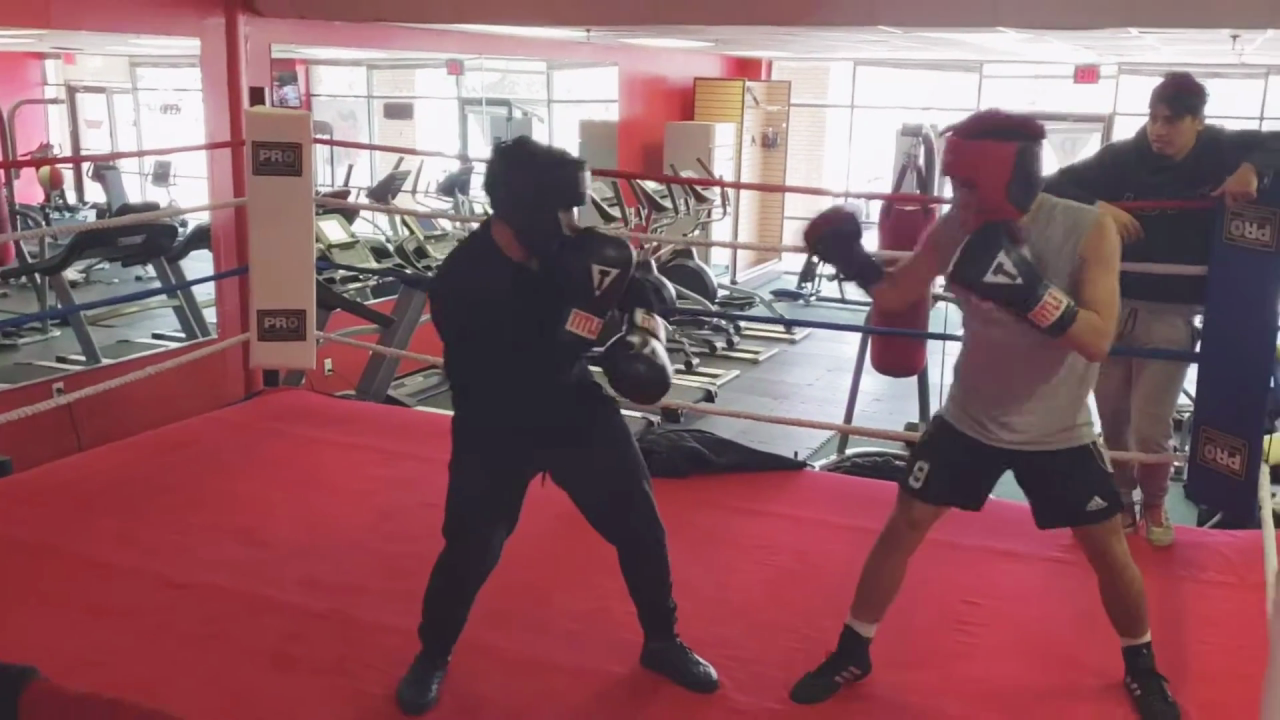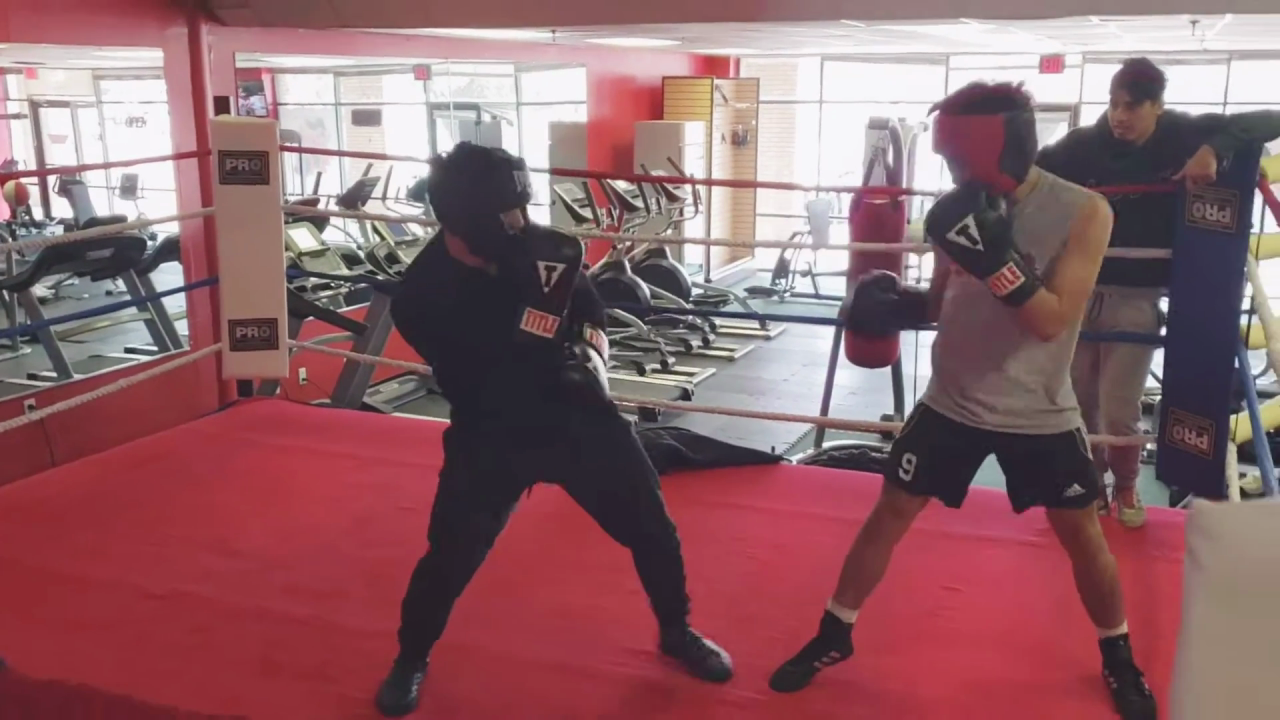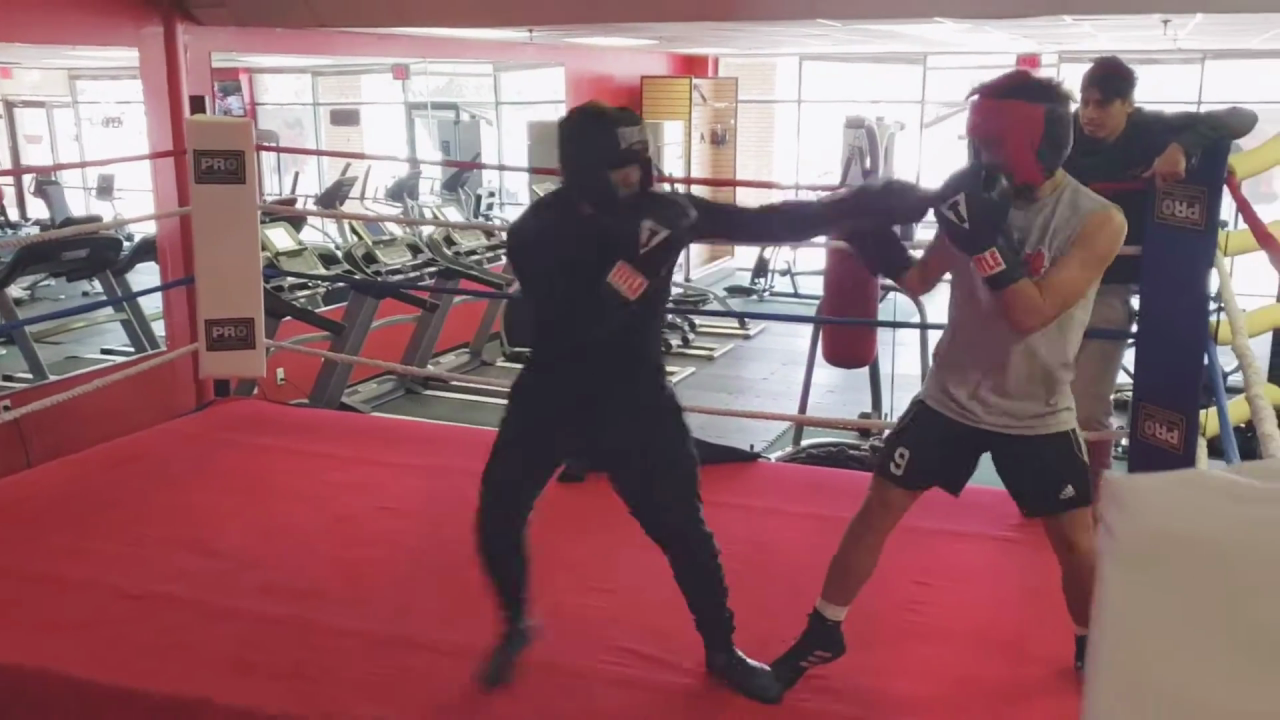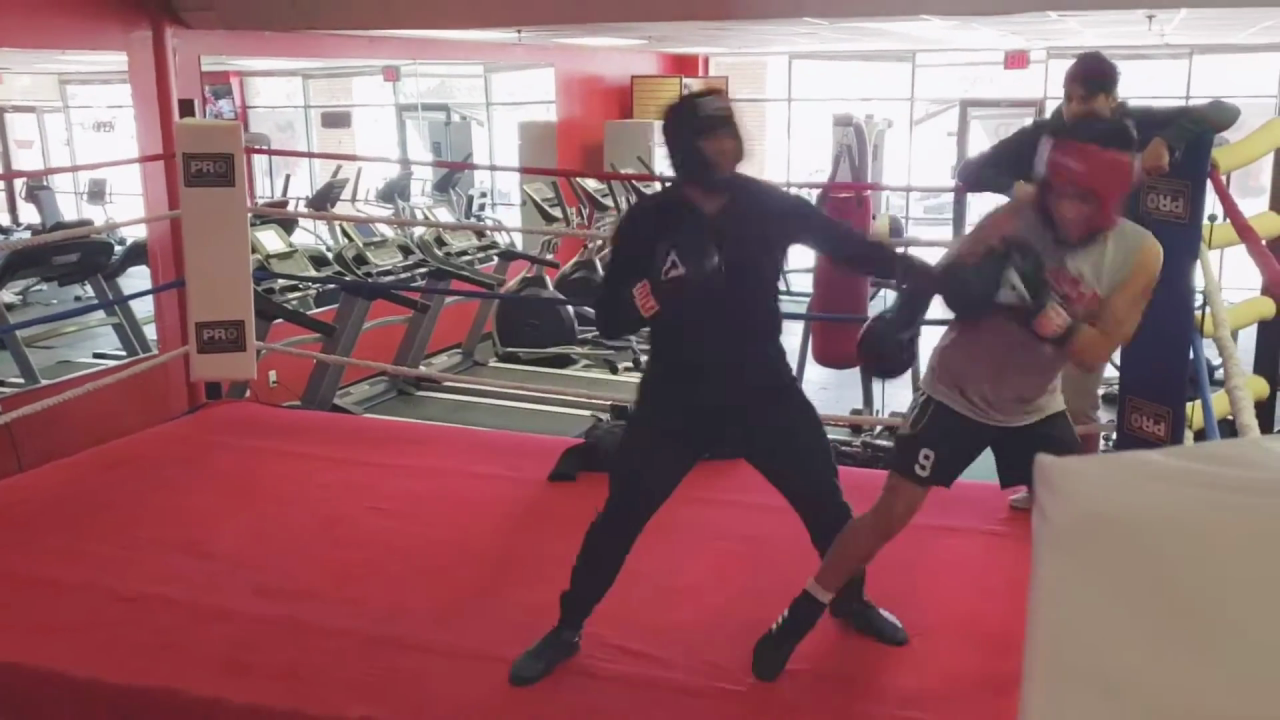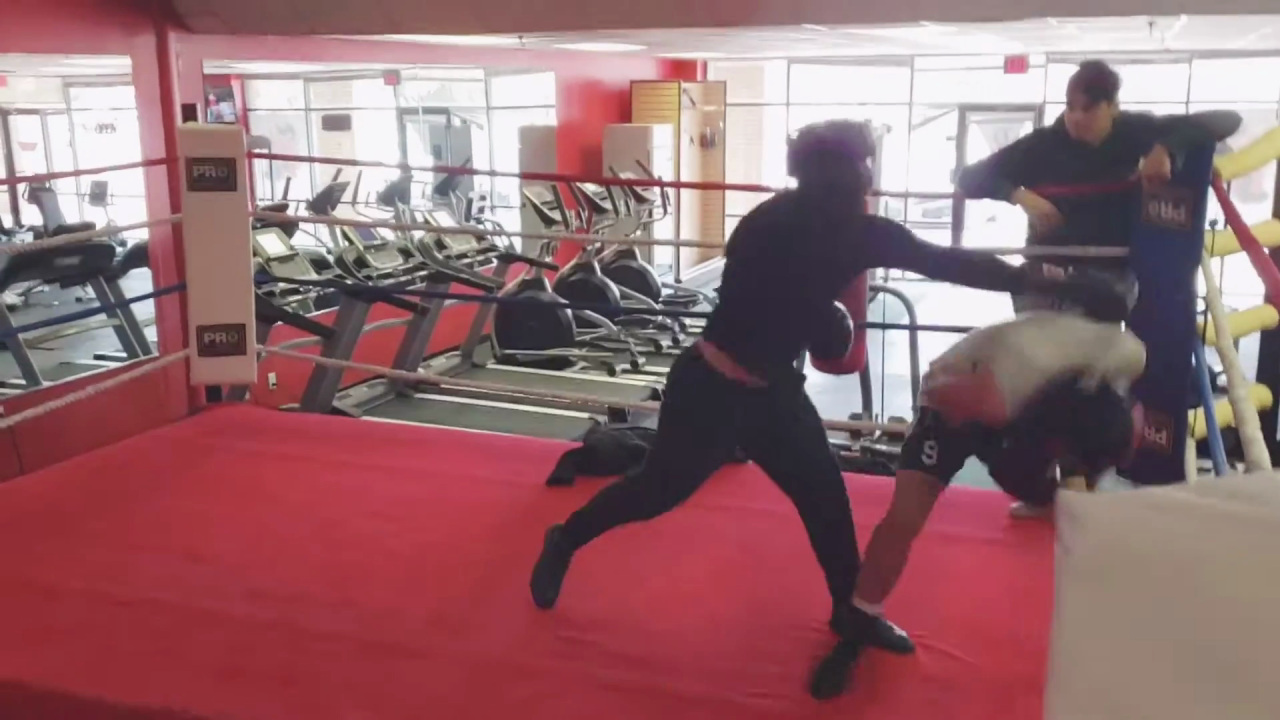
dt=0.3s
person 1, frame 1
left shoulder: (567, 248)
right shoulder: (463, 282)
left elbow: (645, 287)
right elbow: (524, 377)
left wrist: (647, 337)
right wrist: (587, 307)
left hip: (573, 407)
right hip: (495, 428)
left knee: (640, 526)
right knee: (470, 551)
left ankle: (662, 641)
right ankle: (432, 657)
person 1, frame 2
left shoulder: (533, 247)
right shoulder: (423, 292)
left elbow: (586, 305)
right elbow: (482, 387)
left wrist: (590, 350)
right wrist: (542, 306)
left hip: (573, 412)
right hip: (493, 433)
left knee: (650, 521)
right knee: (452, 552)
left ankle: (678, 632)
right ankle: (410, 660)
person 1, frame 3
left shoulder: (656, 211)
right shoulder: (537, 236)
left elbow: (759, 223)
right elbow: (576, 330)
left wrist: (863, 205)
right wrist: (637, 260)
left hip: (633, 397)
right hip: (550, 397)
left knee: (681, 530)
right knee: (498, 516)
left ankle: (721, 650)
right ankle: (516, 625)
person 1, frame 4
left shoulder: (763, 204)
right shoulder: (648, 220)
left elbow: (851, 246)
right elbow: (611, 320)
left wrist: (924, 273)
right wrist: (667, 280)
left hip: (762, 384)
right hip: (680, 389)
left knee: (822, 497)
right knee: (625, 509)
left ankle: (851, 601)
right ankle: (566, 631)
person 1, frame 5
left shoulder: (780, 218)
right shoulder: (841, 229)
right elbow: (950, 263)
right wrist: (1046, 276)
left hip: (767, 387)
right hip: (712, 389)
left knee: (824, 497)
right knee: (658, 489)
left ankle: (850, 609)
right ankle: (562, 542)
person 2, frame 1
left shoulder: (1088, 230)
right shoulder: (958, 227)
left elbow: (1097, 339)
right elbow: (896, 294)
left wrist: (1030, 289)
right wrist: (851, 260)
left hip: (1058, 430)
right hip: (971, 419)
left knee: (1109, 550)
right knee: (902, 528)
left ankle: (1142, 668)
right ankle: (853, 651)
person 2, frame 2
left shoulder: (1084, 213)
right shoulder: (967, 205)
left elbow: (1053, 320)
left wrist: (995, 257)
right wrist: (901, 303)
left hip: (1039, 412)
right hip: (954, 401)
left knee: (1084, 538)
right knee: (888, 516)
left ankle: (1118, 659)
right ankle: (833, 636)
person 2, frame 3
left shoulder: (1098, 221)
right shoulder: (979, 192)
left elbow: (1031, 313)
right elbow: (920, 281)
left wrist: (985, 241)
right wrist: (879, 244)
left hip: (1036, 416)
right hip: (951, 398)
left knee: (1076, 541)
right knee: (880, 508)
left ankle: (1093, 650)
right ankle: (822, 633)
person 2, frame 4
left shoulder: (1142, 257)
right shoulder: (1015, 222)
left elbow: (1095, 352)
right elbow: (945, 279)
left wrist: (1042, 306)
left hip: (1037, 409)
right hip: (957, 395)
right knee: (892, 511)
right ankle: (805, 611)
person 2, frame 5
left shoulder: (1128, 358)
right shoulder: (993, 392)
right elbow: (941, 395)
right wrist: (1006, 457)
left hip: (1026, 423)
right hip: (964, 408)
right knee: (903, 518)
right ankle: (851, 639)
person 3, frame 1
left shoulder: (1223, 152)
right shoulder: (1121, 157)
right elbow: (1051, 187)
right wrist: (1098, 207)
left hip: (1171, 312)
left knee: (1151, 427)
right knee: (1110, 418)
left ankle: (1154, 506)
right ankle: (1118, 505)
person 3, frame 2
left shoulder: (1183, 134)
right shoulder: (1085, 142)
left wrist: (1212, 149)
left hip: (1139, 293)
left knee: (1120, 409)
right knee: (1077, 402)
left ankle: (1126, 490)
person 3, frame 3
left shoulder: (1154, 132)
left elbow: (1242, 118)
left wrist: (1182, 147)
left hip: (1111, 289)
left knee: (1090, 403)
left ankle: (1096, 485)
person 3, frame 4
left shoulder: (1137, 127)
right shoulder: (1040, 136)
left elbow: (1223, 113)
right elbow: (969, 171)
left wrist: (1165, 141)
right wrist: (1018, 186)
left knee: (1078, 400)
person 3, frame 5
left shoulder: (1140, 133)
right shoulder: (1043, 145)
left elbow: (1224, 120)
right elbow: (970, 179)
left wrist: (1168, 148)
right wrist: (1019, 192)
